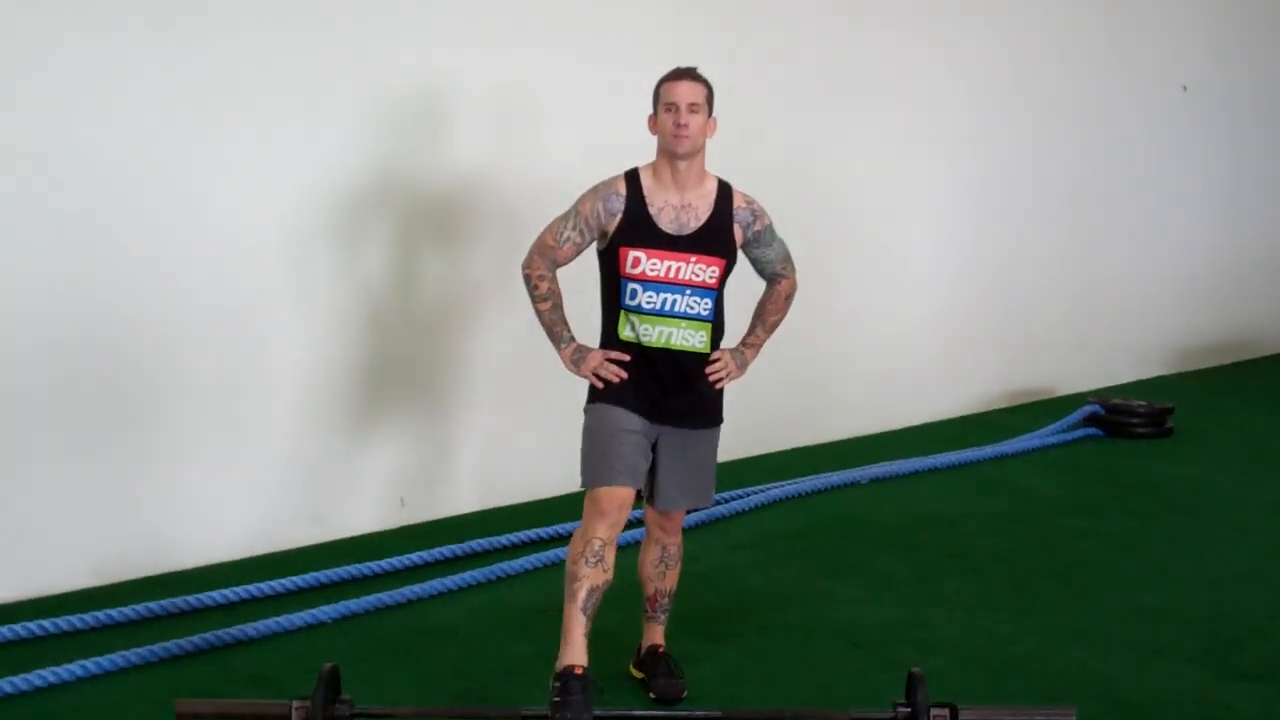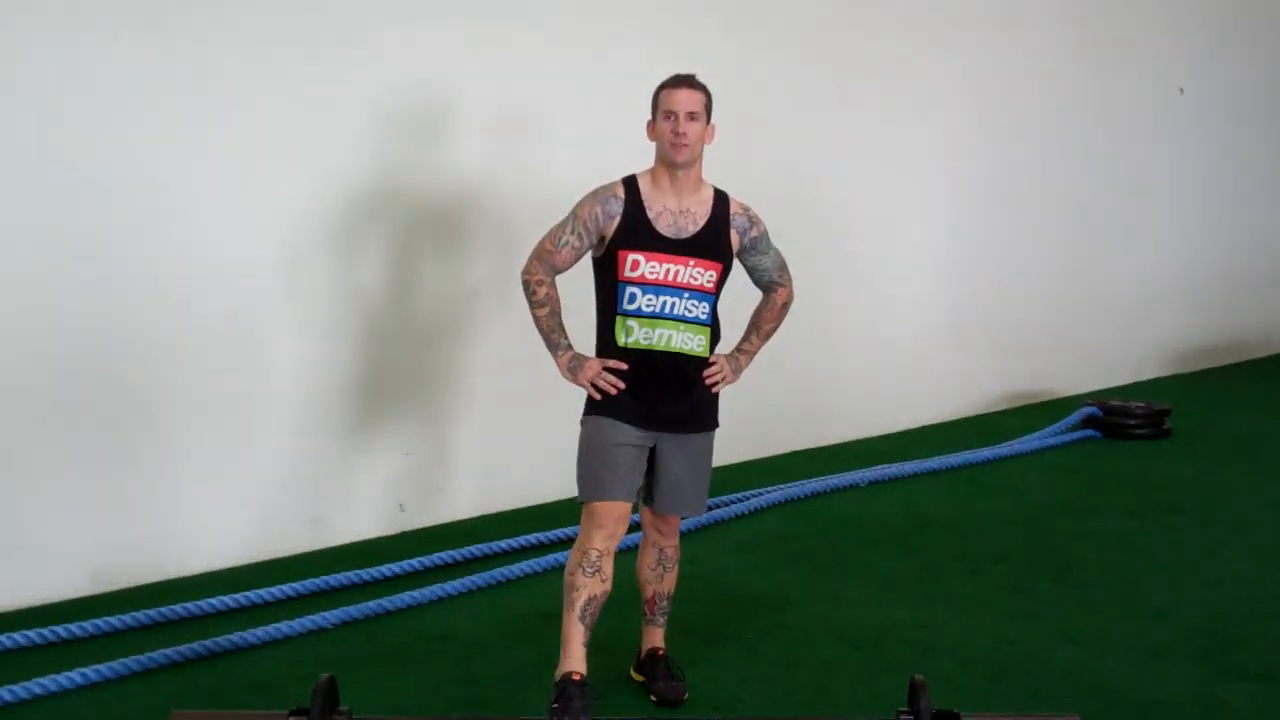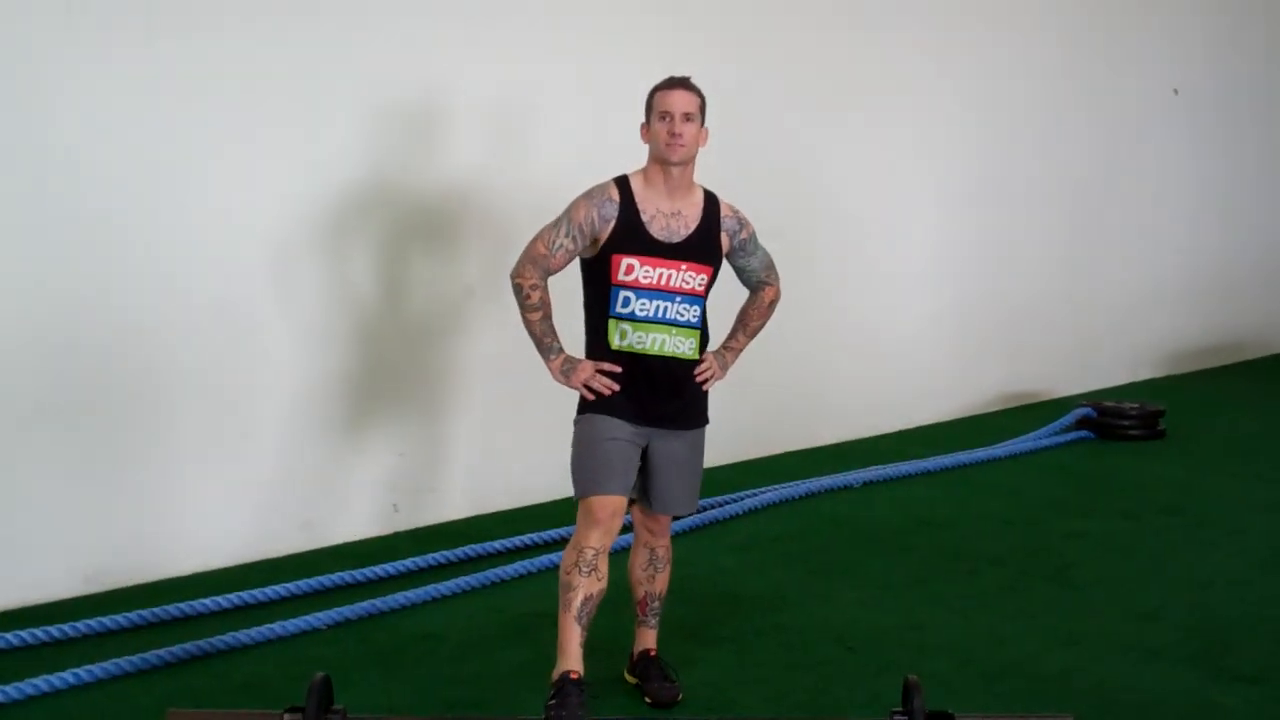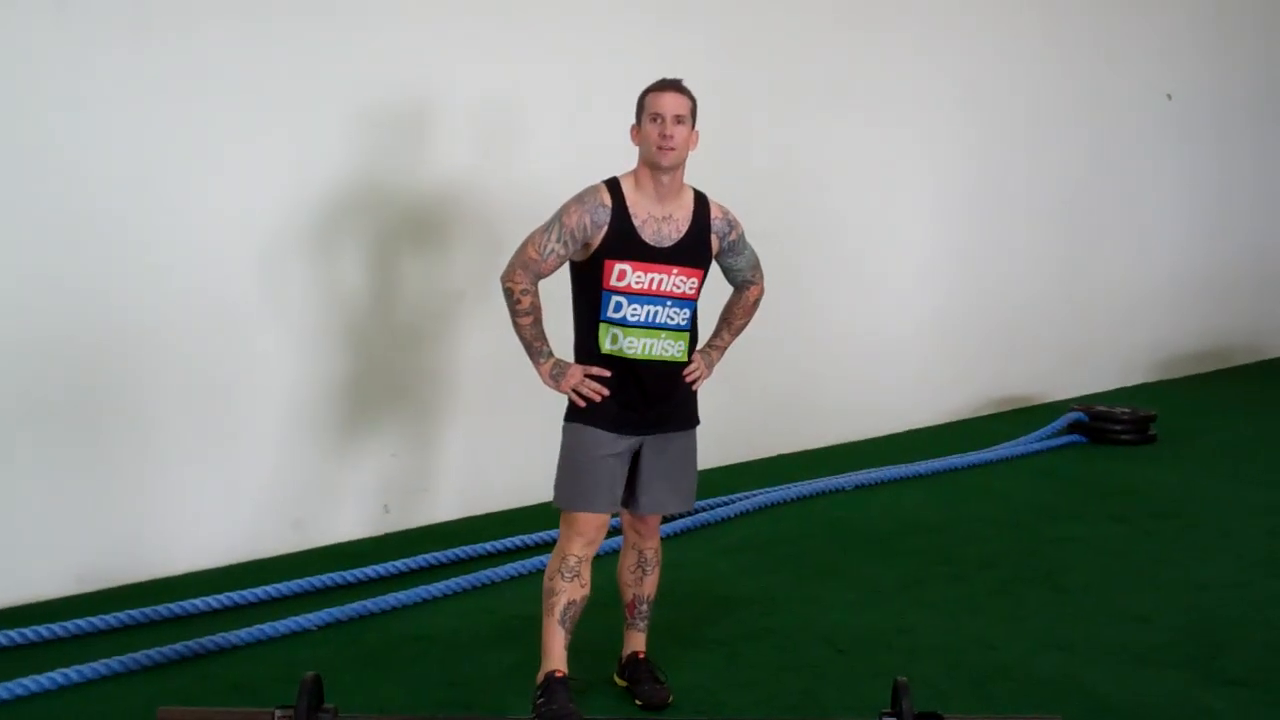
dt=0.3s
person 1, frame 1
left shoulder: (740, 211)
right shoulder: (613, 198)
left elbow: (784, 278)
right elbow: (538, 262)
left wrist: (746, 352)
right wrist: (569, 349)
left hip: (694, 399)
right hip: (620, 391)
left knee: (668, 522)
right knee: (605, 513)
left ankle: (652, 647)
person 1, frame 2
left shoulder: (736, 220)
right shoulder: (610, 204)
left elbow: (780, 287)
right elbow: (537, 270)
left wrist: (740, 358)
right wrist: (565, 357)
left hip: (690, 405)
right hip: (618, 400)
left knee: (664, 526)
right knee: (603, 527)
left ankle: (652, 651)
person 1, frame 3
left shoulder: (725, 221)
right shoulder: (604, 204)
left elbow: (767, 286)
right elbow: (527, 271)
left wrist: (727, 355)
right wrist: (557, 360)
left hip: (681, 404)
right hip: (612, 398)
left knee: (656, 526)
right knee: (599, 521)
left ankle: (645, 653)
person 1, frame 4
left shoulder: (717, 222)
right shoulder: (595, 209)
left elbow: (751, 284)
right elbow: (518, 276)
left wrist: (712, 354)
right wrist: (548, 365)
left hip: (671, 407)
right hip: (601, 404)
left knee: (645, 528)
right knee: (581, 533)
left ankle: (634, 656)
